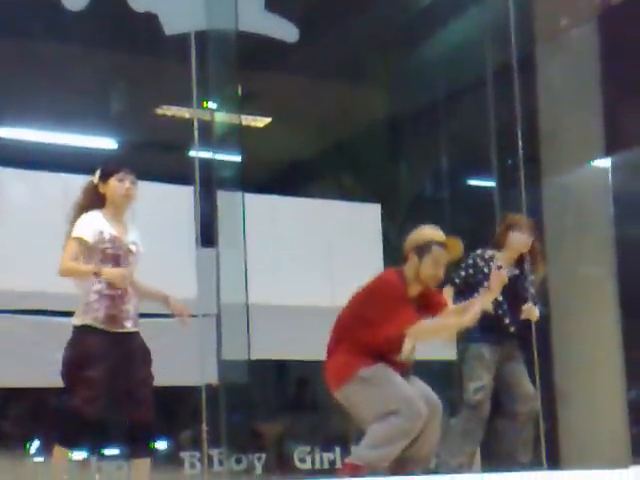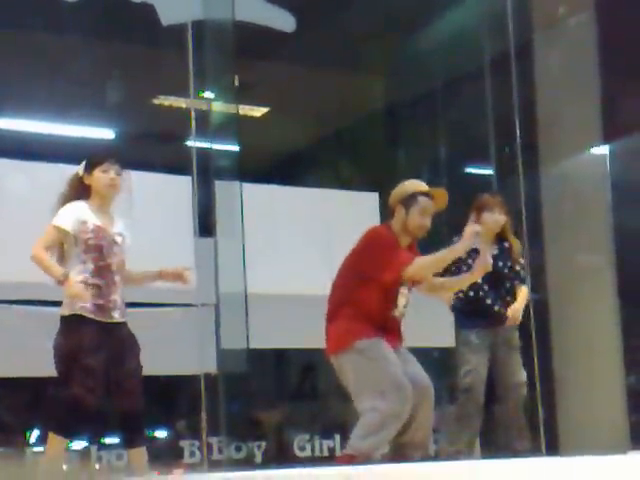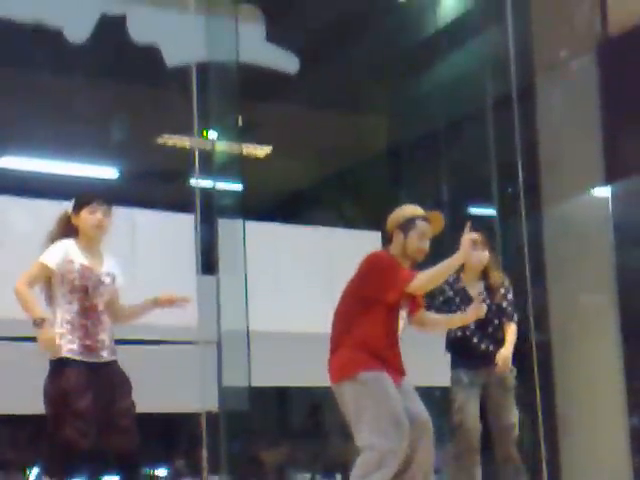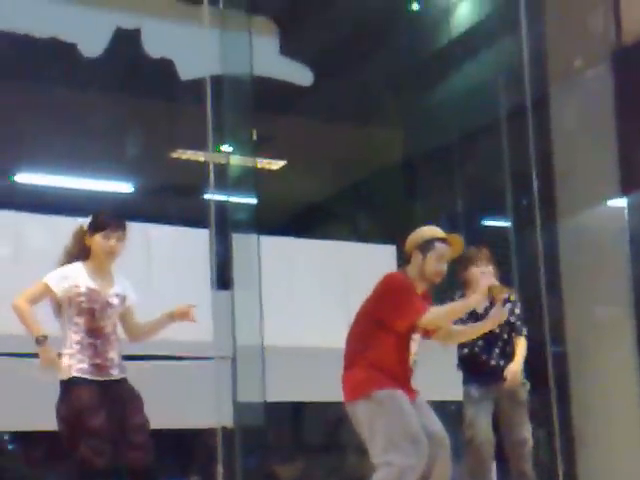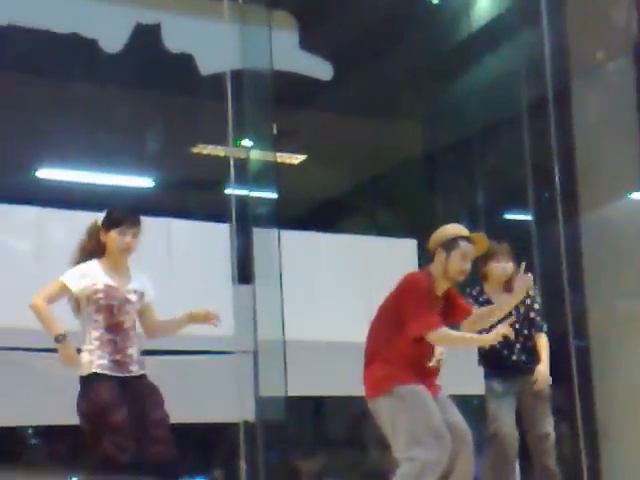
dt=0.3s
person 1, frame 1
left shoulder: (132, 232)
right shoulder: (91, 221)
right elbow: (65, 266)
left wrist: (166, 299)
right wrist: (100, 271)
left hip: (128, 332)
right hip: (93, 329)
left knee: (140, 411)
right knee: (83, 408)
person 1, frame 2
left shoulder: (118, 224)
right shoulder: (76, 211)
right elbow: (39, 250)
left wrist: (161, 275)
right wrist: (66, 279)
left hip: (116, 322)
right hip: (81, 319)
left knee: (131, 399)
right knee: (79, 397)
left ankle: (142, 475)
right ankle: (49, 473)
person 1, frame 3
left shoulder: (110, 265)
right shoulder: (63, 250)
right elbow: (22, 286)
left wrist: (155, 303)
right wrist: (41, 323)
left hip: (106, 361)
right hip: (70, 359)
left knee: (125, 438)
right knee: (71, 438)
person 1, frame 4
left shoulder: (122, 285)
right shoulder: (70, 275)
left elbow: (134, 333)
right elbow: (21, 303)
left wrist: (170, 317)
right wrist: (42, 341)
left hip: (116, 380)
right hip: (80, 379)
left knee: (140, 455)
person 1, frame 5
left shoulder: (140, 281)
right shoulder: (88, 272)
left elbow: (152, 330)
right elbow: (39, 302)
left wrist: (190, 318)
right wrist: (62, 340)
left hip: (135, 376)
right hip: (100, 375)
left knee: (161, 450)
right knee: (117, 454)
person 2, frame 1
left shoulder: (422, 290)
right shoulder: (389, 285)
left elbow: (452, 314)
right elbow: (416, 330)
left wrist: (490, 293)
right wrist: (465, 320)
left hip: (382, 366)
right hip: (350, 367)
left knee: (430, 407)
right knee: (409, 411)
left ankle: (405, 474)
right ankle: (355, 470)
person 2, frame 2
left shoulder: (407, 249)
right shoulder: (378, 238)
left elbow: (430, 285)
right elbow: (416, 271)
left wrist: (470, 277)
right wrist: (460, 248)
left hip: (384, 336)
right hip: (355, 335)
left knee: (421, 391)
right knee: (393, 398)
right ankle: (351, 466)
person 2, frame 3
left shoulder: (402, 275)
right shoulder: (378, 263)
left elbow: (420, 319)
right elbow: (420, 285)
left wrist: (464, 318)
right wrist: (460, 257)
left hip: (387, 368)
right hip: (358, 367)
left knee: (420, 427)
right knee: (388, 437)
person 2, frame 4
left shoulder: (420, 295)
right shoulder: (395, 284)
left elbow: (447, 333)
right elbow: (430, 319)
left wrist: (488, 323)
right wrist: (474, 299)
left hip: (399, 386)
right hip: (371, 385)
left knee: (437, 444)
right knee: (406, 454)
person 2, frame 5
left shoulder: (446, 293)
right shoulder: (415, 284)
left elbow: (474, 318)
right elbow: (435, 335)
left wrist: (514, 296)
right wrist: (486, 339)
left hip: (422, 381)
right hip: (392, 380)
left knee: (459, 439)
right knee: (429, 449)
person 3, frame 1
left shoulder: (525, 271)
right shoulder: (481, 258)
left elbow: (528, 308)
right elbow: (451, 287)
left wrist: (531, 312)
left hip: (509, 344)
right hip: (480, 340)
left knee: (526, 402)
right knee: (476, 403)
left ankle: (515, 465)
right ankle: (452, 467)
person 3, frame 2
left shoulder: (511, 248)
left elbow: (522, 283)
right elbow: (440, 279)
left wrist: (519, 304)
left hip: (504, 327)
right hip: (471, 328)
left knee: (515, 388)
right knee: (472, 389)
left ankle: (519, 450)
right ankle: (457, 453)
person 3, frame 3
left shoulder: (499, 284)
right shoulder: (448, 286)
left elbow: (510, 320)
left wrist: (508, 348)
left hip: (498, 365)
right hip: (464, 368)
left knee: (507, 428)
right knee: (467, 427)
person 3, frame 4
left shoulder: (507, 298)
left elbow: (520, 334)
left wrist: (517, 362)
left hip: (509, 380)
right hip: (475, 384)
left knee: (520, 441)
right knee: (480, 440)
person 3, frame 5
left shoulder: (525, 293)
right shoulder: (474, 298)
left elbow: (539, 331)
left wrist: (544, 363)
left hip: (530, 374)
right hip: (497, 379)
left knee: (543, 436)
right knee: (504, 435)
